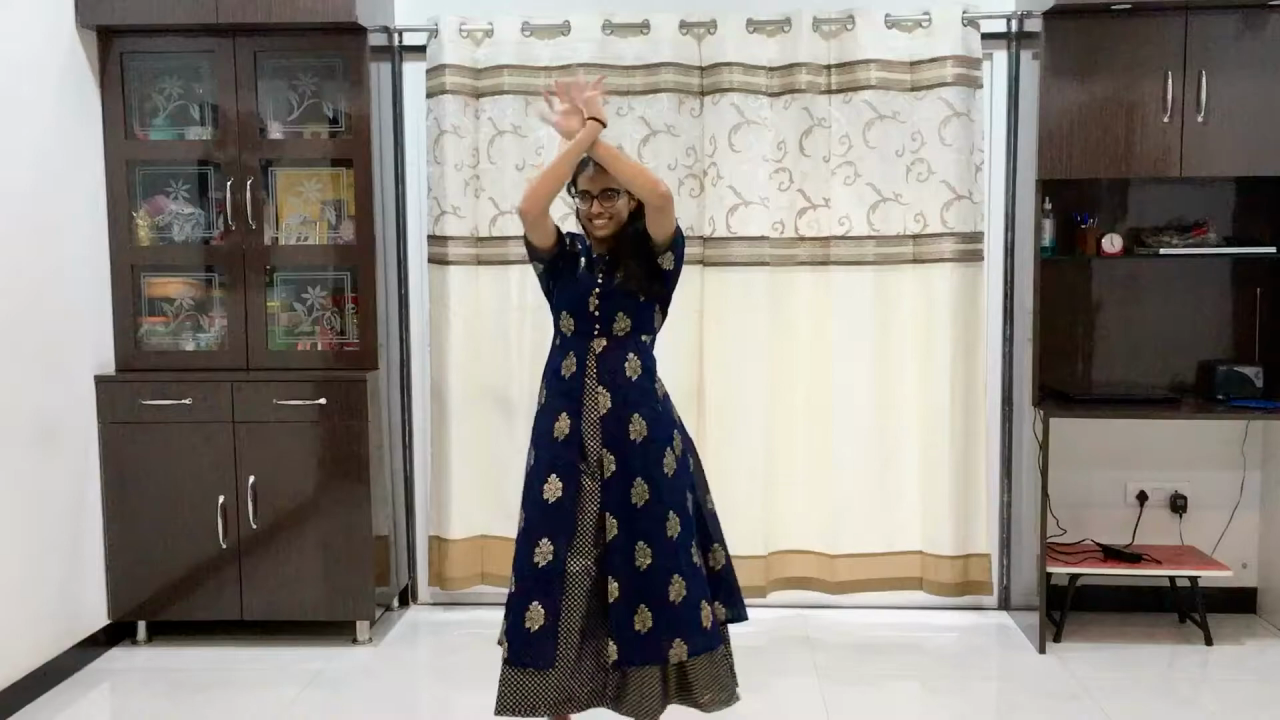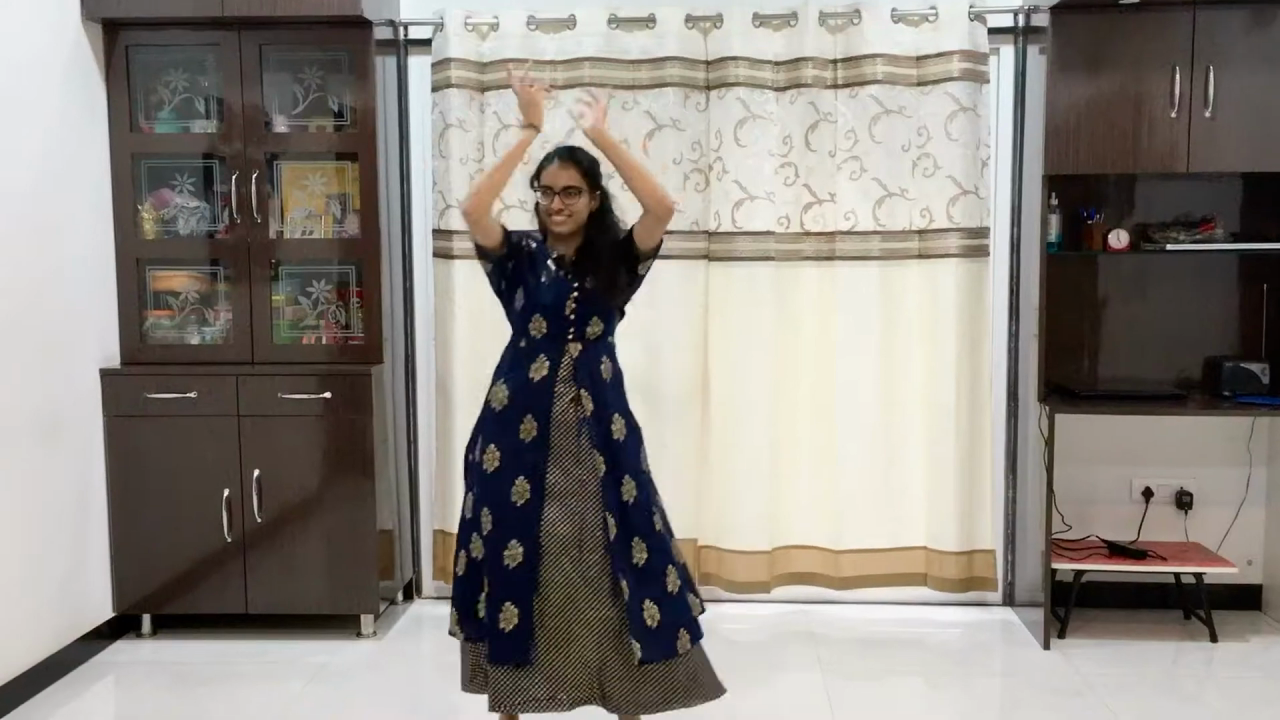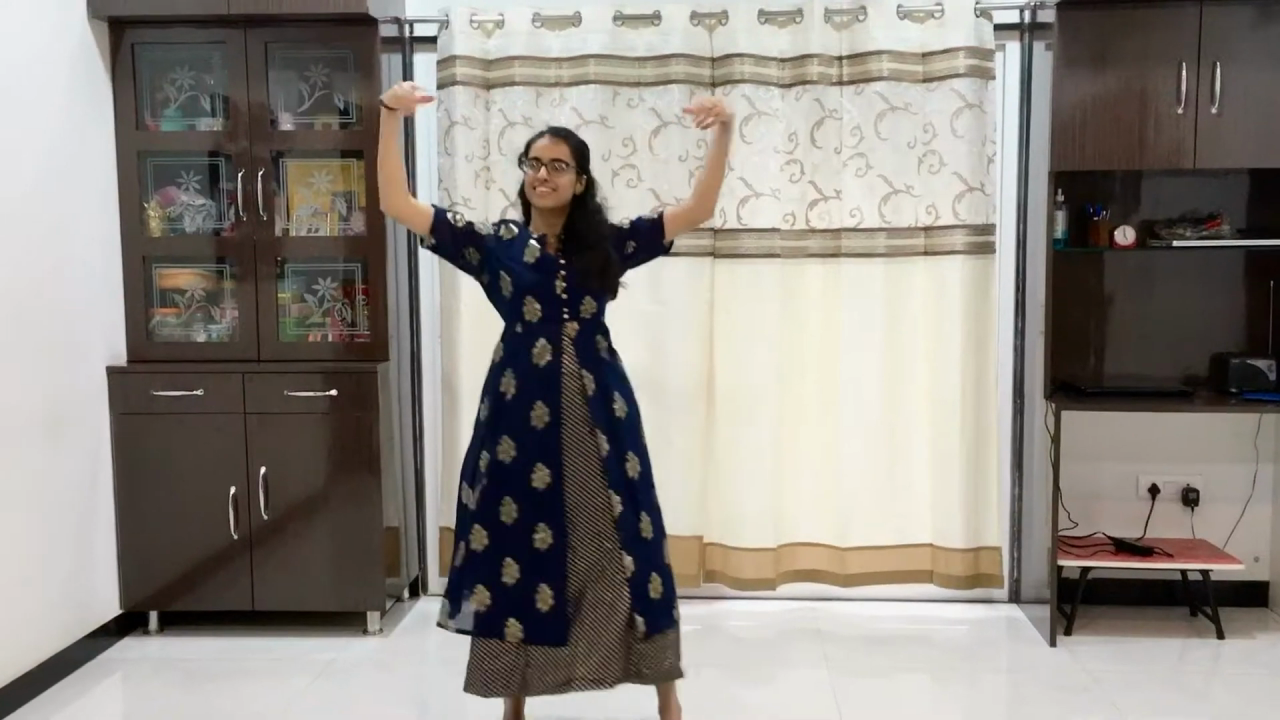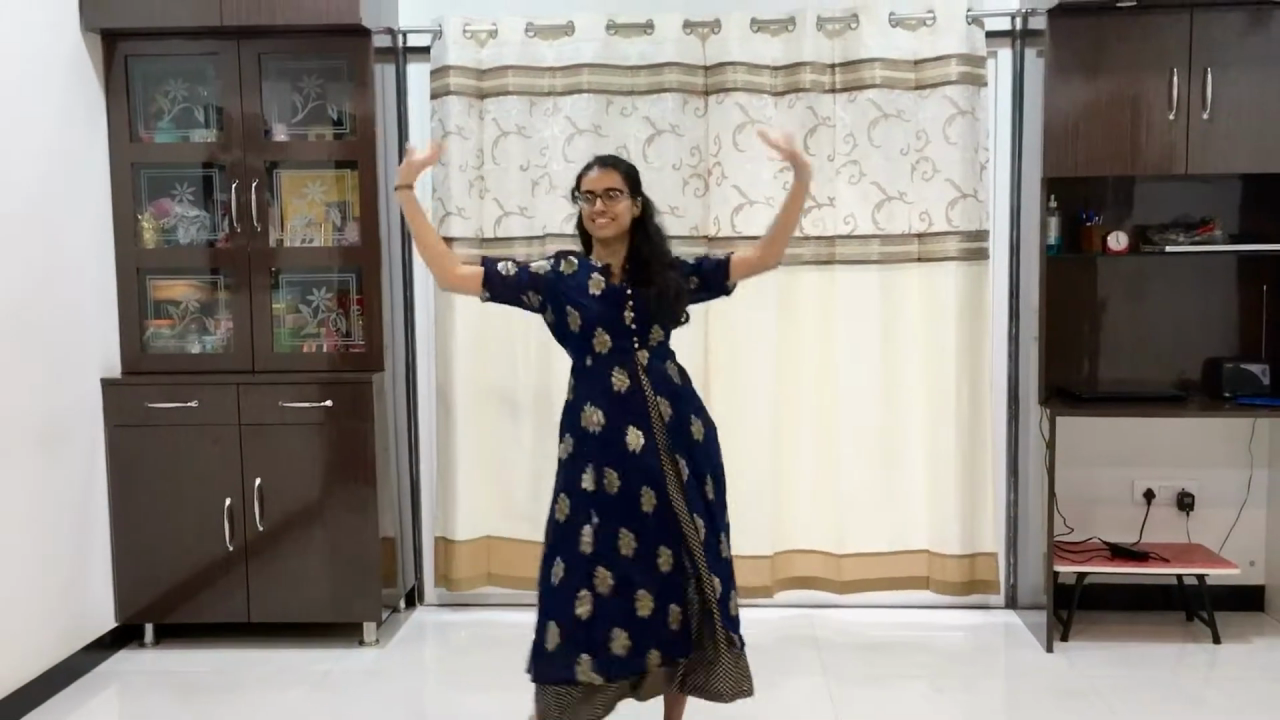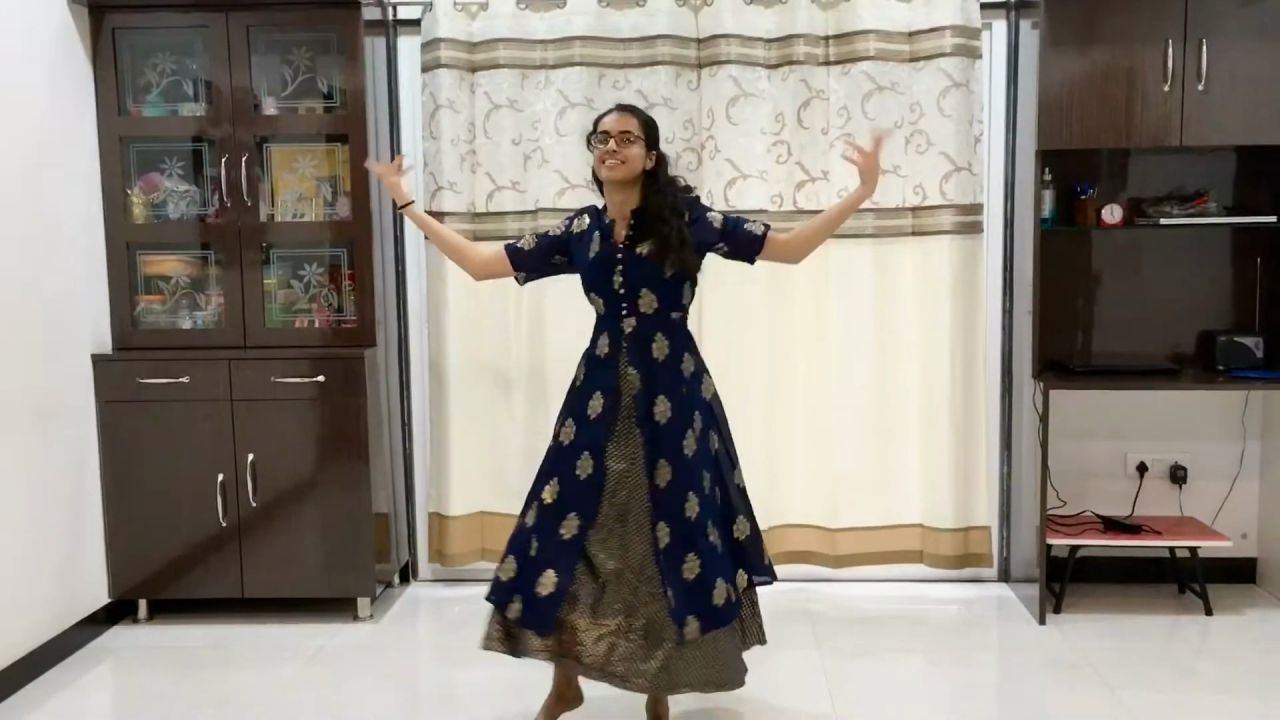
dt=0.5s
person 1, frame 1
left shoulder: (655, 259)
right shoulder: (562, 258)
left elbow: (660, 195)
right elbow: (531, 206)
left wrist: (593, 130)
right wrist: (582, 132)
left hip: (639, 431)
right hip: (566, 432)
left knee: (647, 568)
right knee: (556, 571)
person 1, frame 2
left shoulder: (617, 262)
right shoulder: (517, 259)
left elbow: (659, 208)
right elbow: (474, 210)
left wrist: (602, 135)
right wrist: (530, 128)
left hip: (600, 431)
right hip: (519, 430)
left knee: (618, 570)
right knee: (512, 567)
person 1, frame 3
left shoulder: (609, 243)
right shoulder: (495, 243)
left elbow: (698, 209)
right elbow: (396, 202)
left wrist: (721, 135)
right wrist: (392, 113)
left hip: (602, 411)
right hip: (523, 412)
left knee: (627, 549)
right knee: (517, 551)
person 1, frame 4
left shoulder: (665, 271)
right shoulder: (558, 275)
left elbow: (764, 259)
right elbow: (453, 277)
left wrist: (798, 182)
right wrist: (410, 195)
left hip: (679, 433)
right hip: (601, 437)
left knee: (687, 571)
right knee: (601, 577)
person 1, frame 5
left shoulder: (686, 220)
right shoulder: (579, 230)
left elbow: (790, 248)
right elbow: (482, 263)
left wrist: (858, 193)
right wrist: (408, 204)
left hip: (672, 395)
right hip: (600, 396)
left knee: (673, 537)
right knee: (565, 534)
